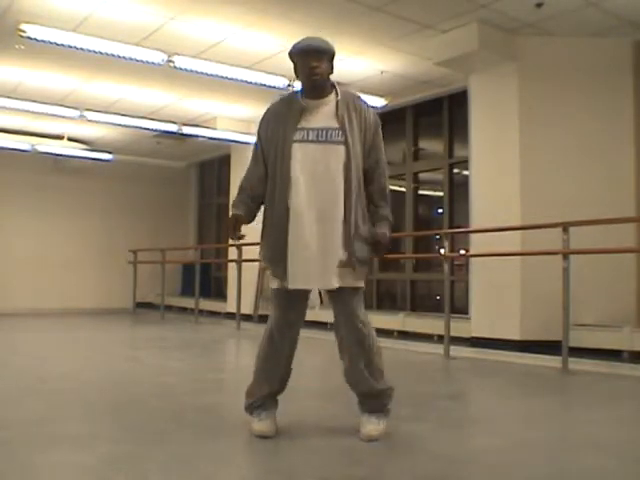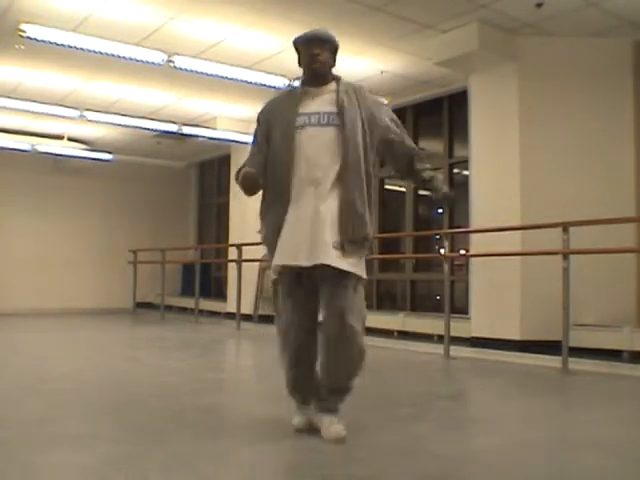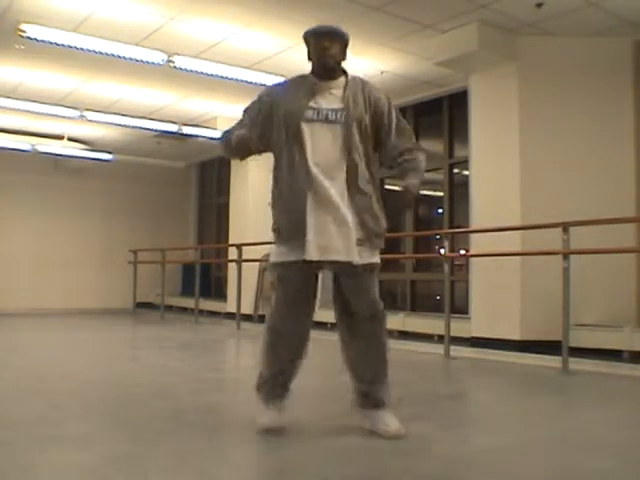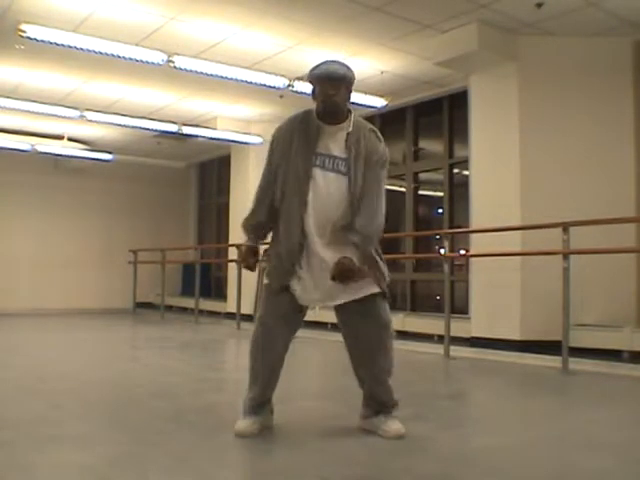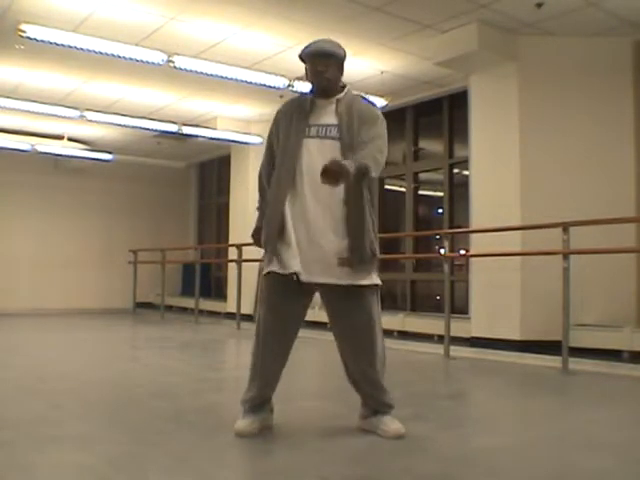
dt=0.3s
person 1, frame 1
left shoulder: (359, 113)
right shoulder: (277, 116)
left elbow: (375, 174)
right elbow: (259, 171)
left wrist: (381, 222)
right wrist: (242, 207)
left hip: (343, 239)
right hip: (291, 239)
left knee: (353, 324)
right knee: (281, 326)
left ankle: (374, 405)
right ankle: (262, 404)
person 1, frame 2
left shoulder: (360, 103)
right shoulder: (276, 108)
left elbow: (398, 145)
right elbow: (260, 160)
left wrist: (428, 175)
right wrist: (247, 175)
left hip: (341, 228)
right hip: (292, 228)
left knee: (342, 317)
right knee: (295, 320)
left ankle: (330, 403)
right ankle: (306, 398)
person 1, frame 3
left shoulder: (370, 99)
right shoulder: (282, 95)
left elbow: (403, 146)
right elbow: (240, 136)
left wrist: (411, 177)
right wrist: (237, 141)
left hip: (352, 222)
right hip: (299, 221)
left knee: (365, 313)
right knee: (288, 313)
left ankle: (373, 403)
right ankle: (273, 395)
person 1, frame 4
left shoulder: (369, 141)
right shoulder: (290, 132)
left elbow: (372, 203)
right elbow: (269, 189)
left wrist: (354, 253)
right wrist: (252, 237)
left hip: (349, 257)
right hip: (293, 256)
left knee: (375, 333)
right knee: (269, 333)
left ankle: (378, 410)
right ankle: (257, 409)
person 1, frame 5
left shoulder: (363, 111)
right shoulder: (288, 113)
left elbow: (374, 151)
right elbow: (269, 171)
left wrist: (350, 168)
right wrist: (263, 217)
left hip: (345, 242)
right hip: (291, 240)
left knee: (361, 330)
right knee: (273, 326)
left ankle: (375, 409)
right ankle: (257, 407)
